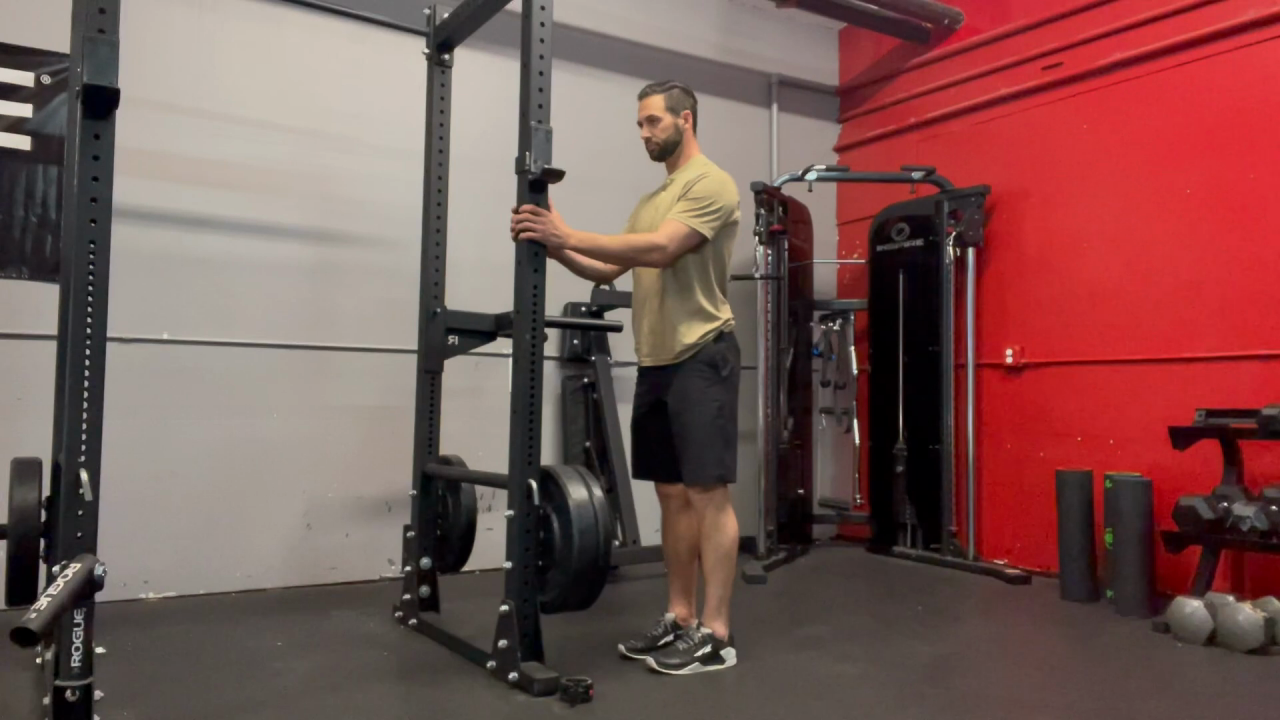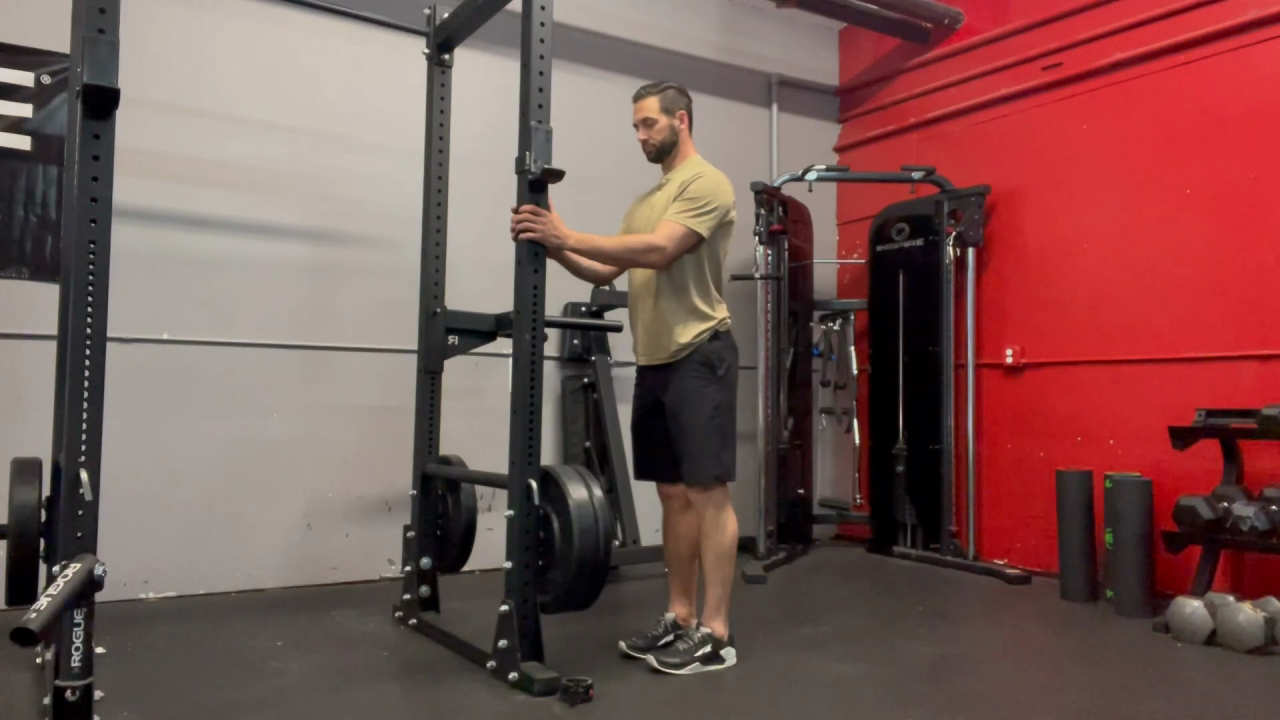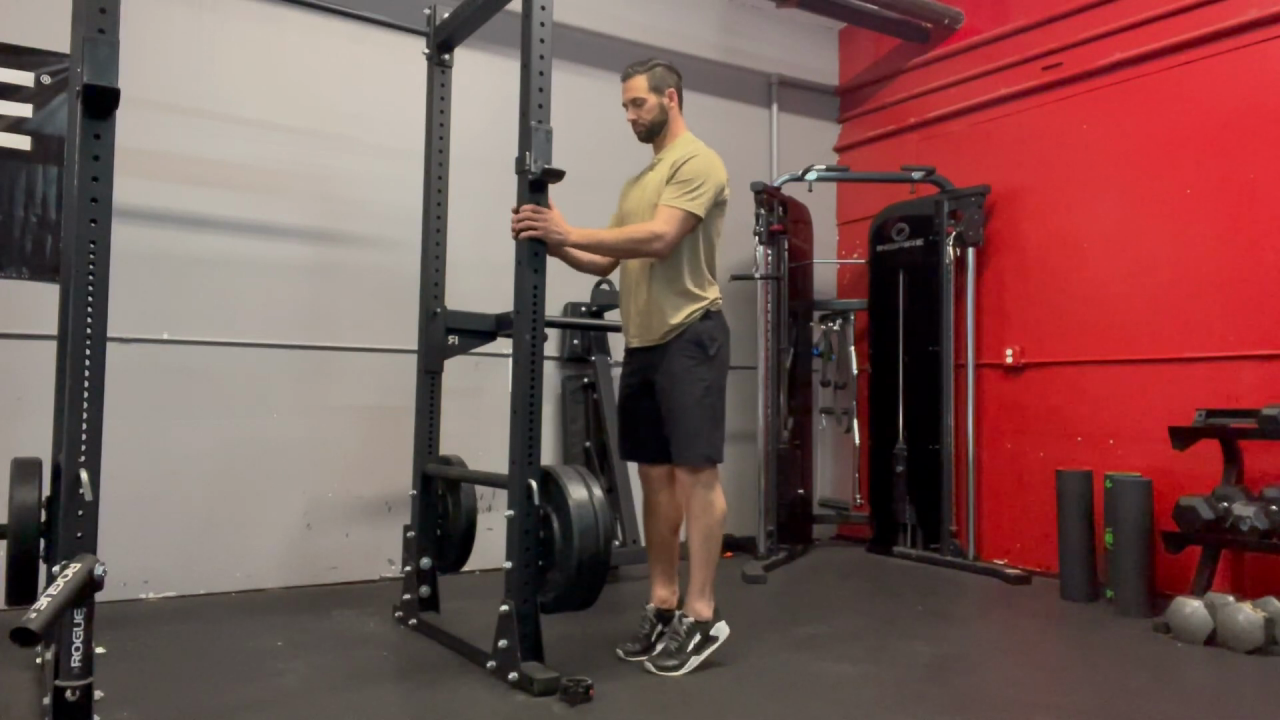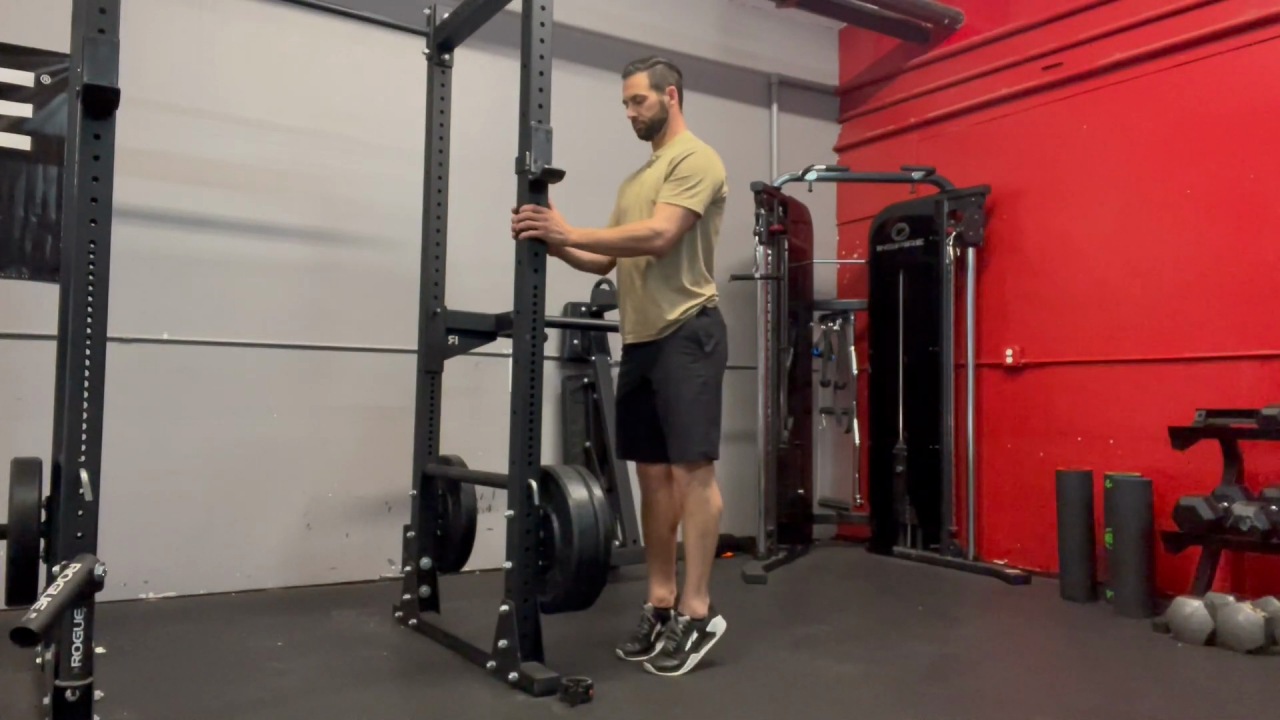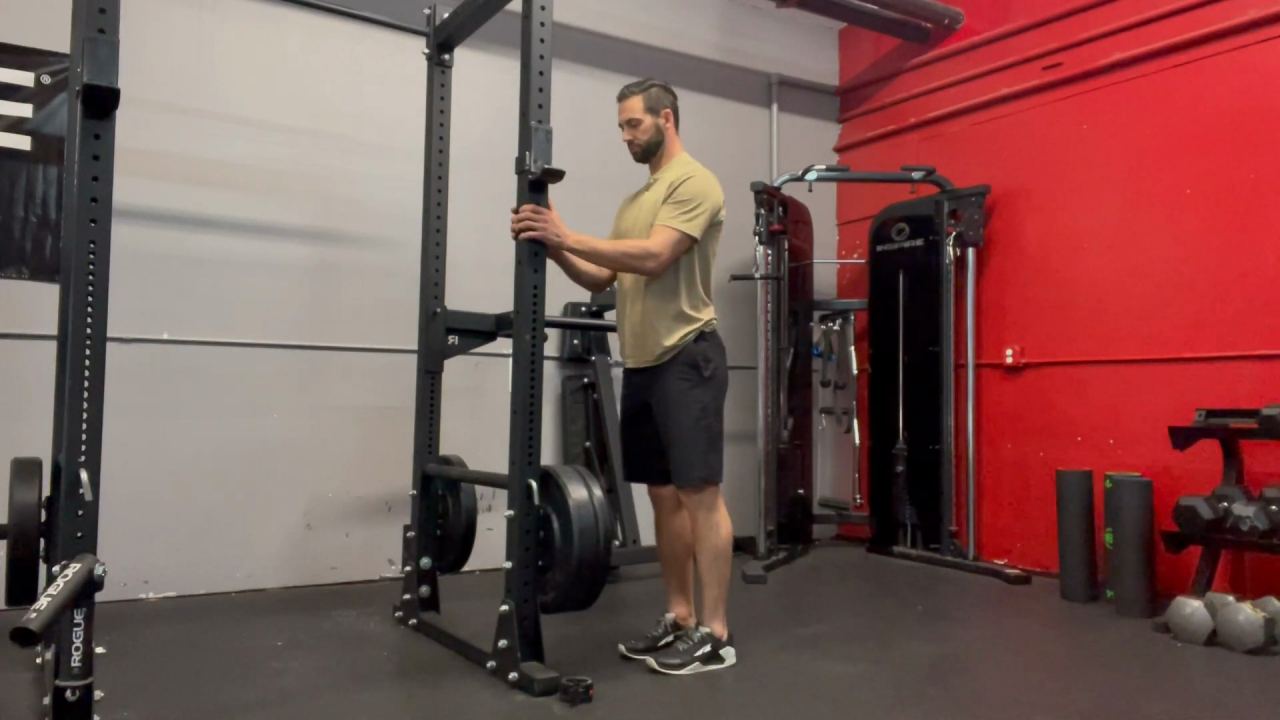
dt=1s
person 1, frame 1
left shoulder: (710, 185)
right shoulder: (653, 199)
left elbow: (659, 251)
right elbow: (608, 269)
left wrist: (569, 235)
right wrist: (555, 248)
left hip: (701, 358)
right hip: (656, 361)
left knee: (708, 492)
right knee: (673, 492)
left ankle: (715, 634)
right ankle: (678, 618)
person 1, frame 2
left shoulder: (706, 184)
right shoulder: (648, 199)
left elbow: (658, 252)
right elbow: (606, 270)
left wrist: (569, 236)
right wrist: (554, 249)
left hip: (698, 356)
right hip: (654, 360)
left knee: (707, 491)
right knee: (673, 492)
left ankle: (715, 633)
right ankle: (679, 618)
person 1, frame 3
left shoulder: (697, 163)
right shoulder: (640, 180)
left elbow: (660, 240)
right elbow: (605, 260)
left wrist: (571, 231)
right wrist: (556, 243)
left hip: (689, 336)
right hip: (643, 342)
left knee: (694, 472)
right knee: (656, 475)
left ankle: (702, 615)
right ankle: (664, 606)
person 1, frame 4
left shoulder: (696, 160)
right shoulder: (638, 176)
left elbow: (659, 237)
right elbow: (606, 259)
left wrist: (570, 230)
right wrist: (557, 243)
left hip: (686, 334)
right hip: (641, 340)
left knee: (691, 470)
right knee: (653, 473)
left ankle: (697, 612)
right ankle: (661, 603)
person 1, frame 5
left shoulder: (694, 183)
right shoulder: (637, 198)
left elbow: (654, 258)
right elbow: (602, 278)
left wrist: (569, 236)
right wrist: (555, 250)
left hip: (686, 358)
right hip: (642, 363)
left knee: (699, 493)
right knee: (664, 494)
left ankle: (714, 633)
right ankle: (679, 618)
